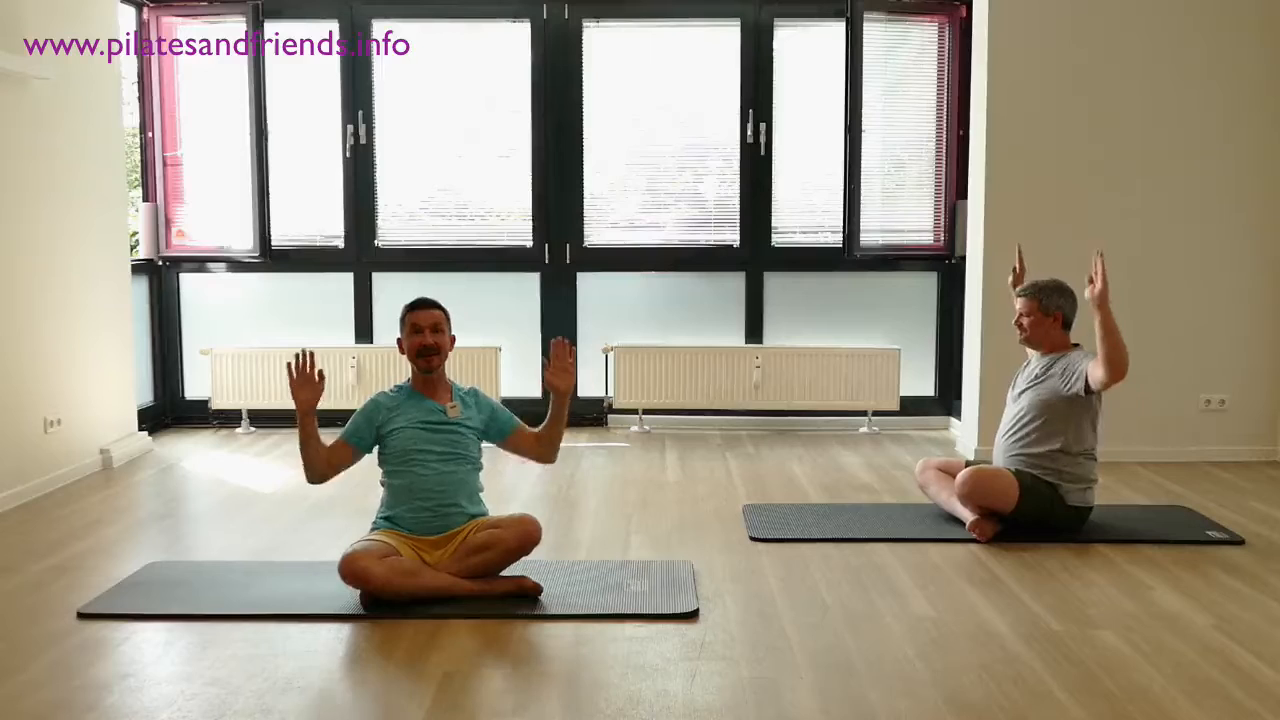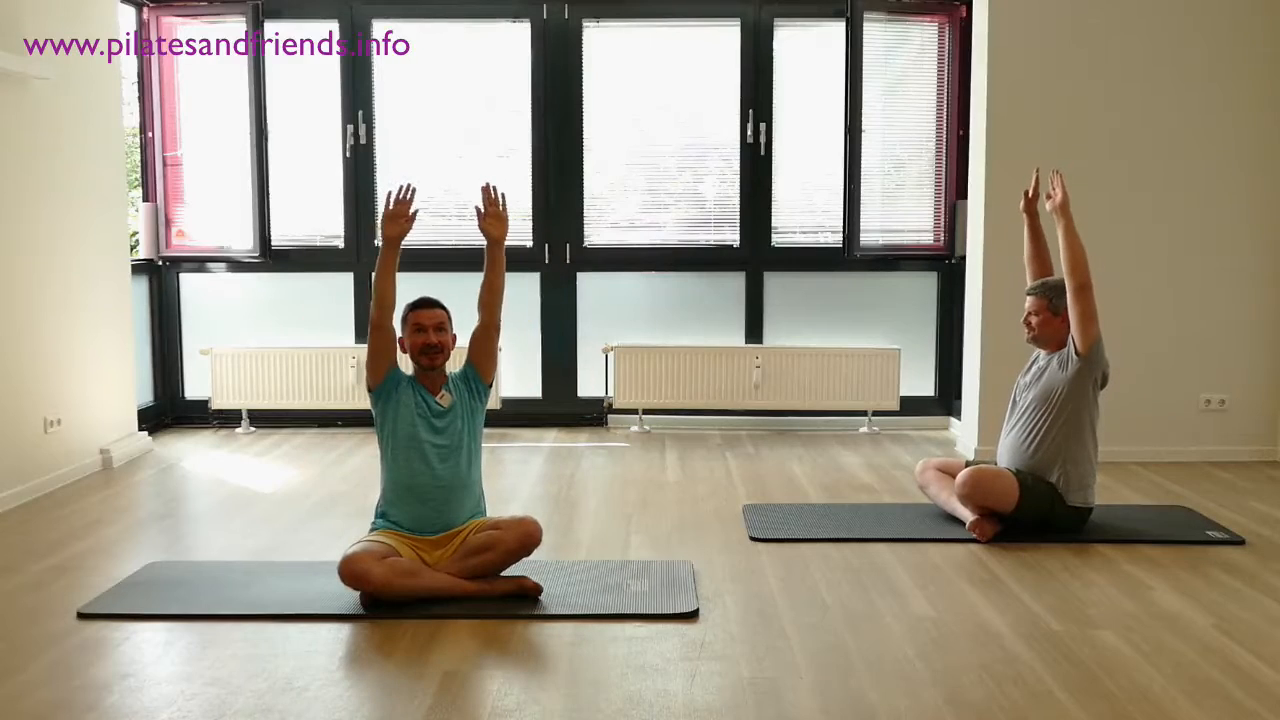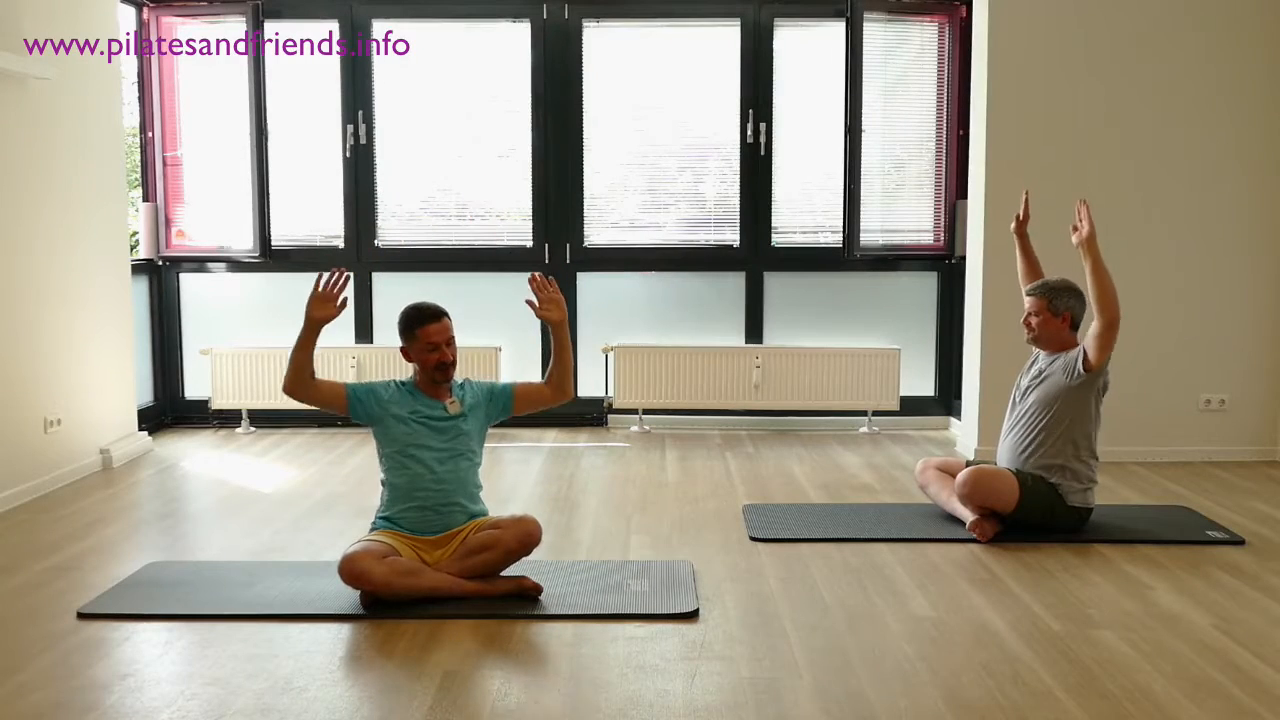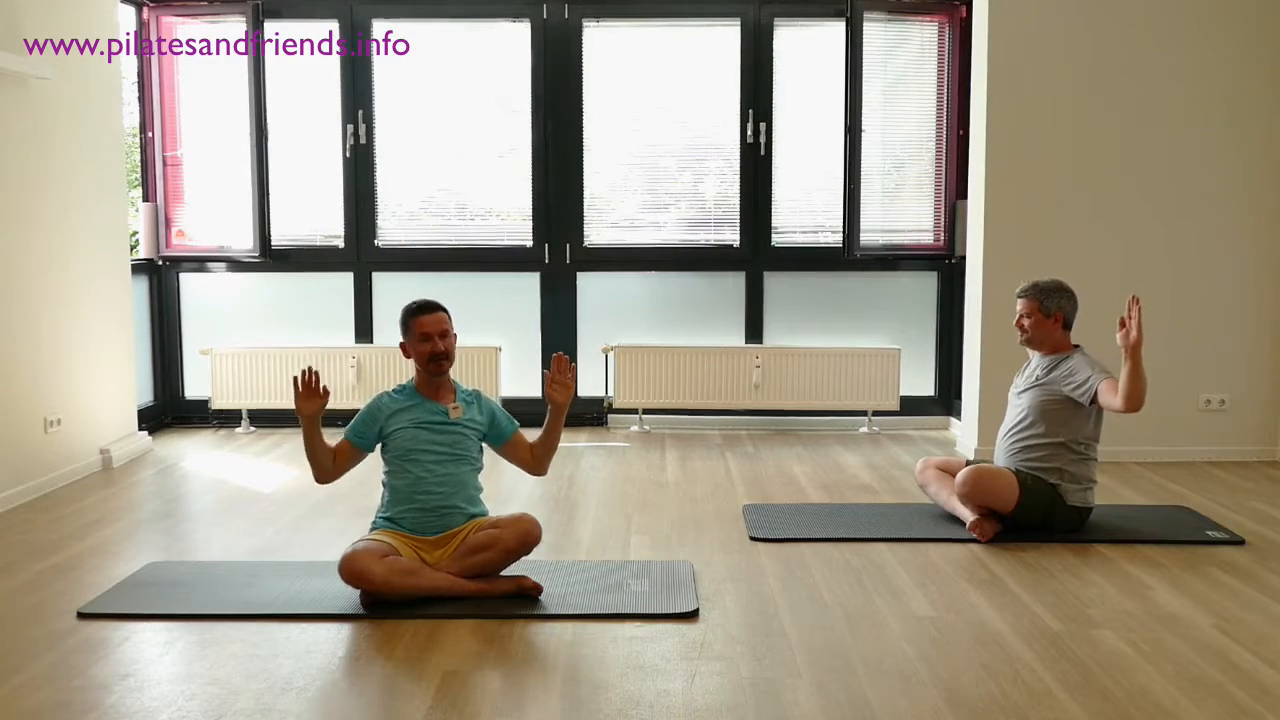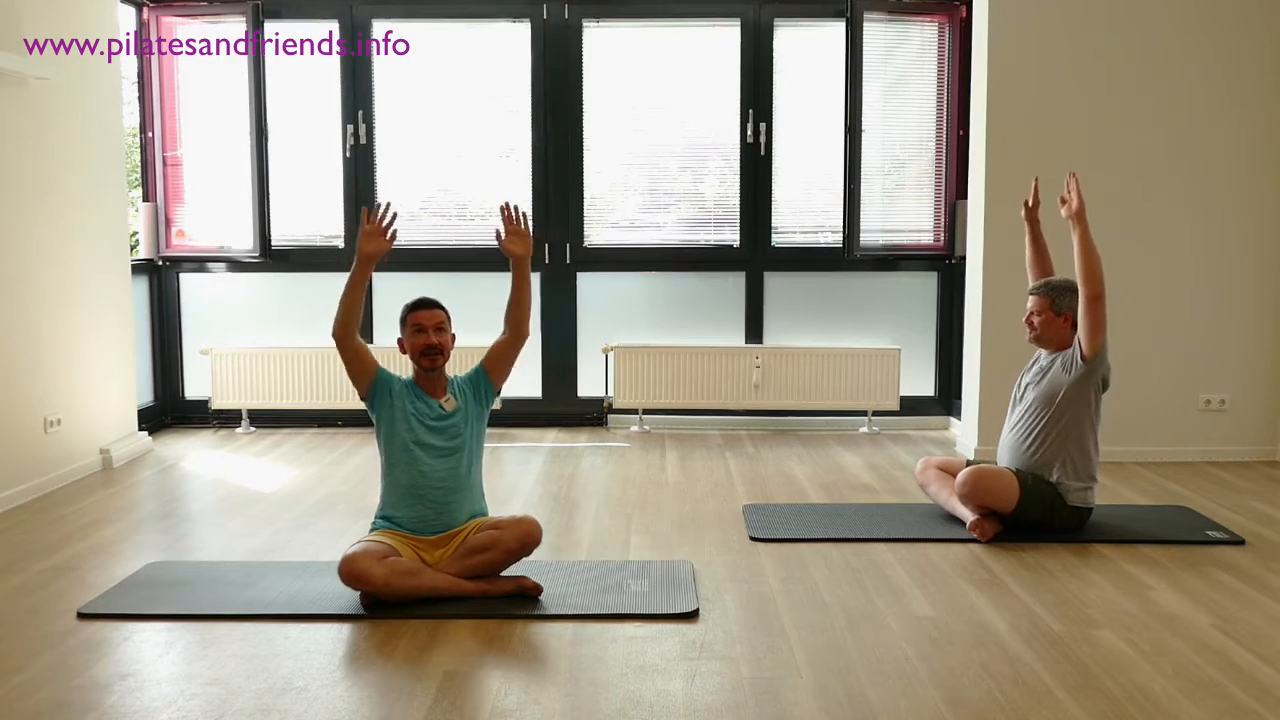
dt=1s
person 1, frame 1
left shoulder: (478, 405)
right shoulder: (382, 408)
left elbow: (544, 452)
right elbow: (318, 472)
left wrist: (560, 397)
right wrist: (306, 412)
left hip: (466, 534)
right hip: (400, 537)
left knee: (526, 530)
right knee: (355, 566)
left ankle: (402, 583)
right ankle: (493, 587)
person 1, frame 2
left shoulder: (470, 389)
right shoulder: (391, 392)
left elbow: (490, 320)
right elbow: (379, 321)
left wrist: (495, 244)
right wrist: (390, 245)
left hip: (466, 534)
right hip: (398, 537)
left knee: (527, 532)
right knee: (354, 568)
left ankle: (403, 583)
right ankle: (495, 586)
person 1, frame 3
left shoulder: (481, 396)
right shoulder: (383, 399)
left elbow: (559, 392)
right elbow: (298, 390)
left wrist: (558, 329)
right wrist: (312, 327)
left hip: (466, 534)
right hip: (398, 538)
left knee: (526, 531)
right knee: (354, 568)
left ankle: (402, 583)
right ankle: (493, 586)
person 1, frame 4
left shoulder: (480, 406)
right shoulder: (384, 407)
left elbow: (536, 464)
right elbow: (325, 473)
left wrist: (557, 411)
right wrist: (311, 422)
left hip: (466, 534)
right hip: (399, 538)
left knee: (527, 528)
right knee: (355, 566)
left ankle: (402, 582)
right ankle: (493, 585)
person 1, frame 5
left shoulder: (475, 392)
right shoulder: (388, 396)
left elbow: (516, 332)
right elbow: (344, 335)
left wrist: (521, 262)
right wrist: (365, 261)
left hip: (467, 534)
right hip: (398, 537)
left knee: (527, 531)
right knee: (354, 567)
left ankle: (403, 582)
right ankle: (495, 586)
person 2, frame 1
left shoulder: (1075, 367)
right shoulder: (1039, 357)
left elbow: (1115, 370)
right elbow: (1029, 324)
left wrist: (1100, 304)
right wrist: (1017, 287)
left hip: (1057, 499)
right hip: (1014, 478)
left knee: (970, 480)
right knee: (927, 468)
left ankle: (985, 517)
right ankle: (977, 516)
person 2, frame 2
left shoulder: (1081, 361)
right shoulder: (1044, 351)
left elbow: (1078, 286)
right elbow: (1040, 280)
left wrist: (1062, 216)
right wrist: (1030, 217)
left hip: (1059, 501)
right hip: (1016, 479)
left knee: (971, 481)
right knee: (927, 469)
left ankle: (987, 514)
right ankle: (979, 516)
person 2, frame 3
left shoulder: (1081, 364)
right shoulder: (1044, 353)
left elbow: (1109, 321)
right elbow: (1036, 290)
left wrist: (1088, 250)
right wrist: (1021, 237)
left hip: (1059, 501)
right hip: (1015, 479)
left knee: (970, 482)
right knee: (928, 469)
left ankle: (990, 516)
right ankle: (980, 516)
person 2, frame 4
left shoulder: (1079, 370)
right shoulder: (1040, 358)
left elbow: (1128, 402)
left wrist: (1131, 350)
left hip: (1059, 499)
right hip: (1014, 477)
left knee: (970, 481)
right knee: (927, 467)
left ankle: (987, 518)
right ankle: (976, 517)
person 2, frame 5
left shoulder: (1083, 364)
right shoulder: (1045, 352)
left elbow: (1092, 296)
right elbow: (1042, 283)
left wrist: (1077, 222)
right wrist: (1031, 224)
left hip: (1059, 501)
right hip: (1017, 480)
left knee: (971, 482)
right knee: (927, 468)
left ankle: (987, 515)
right ankle: (981, 516)
